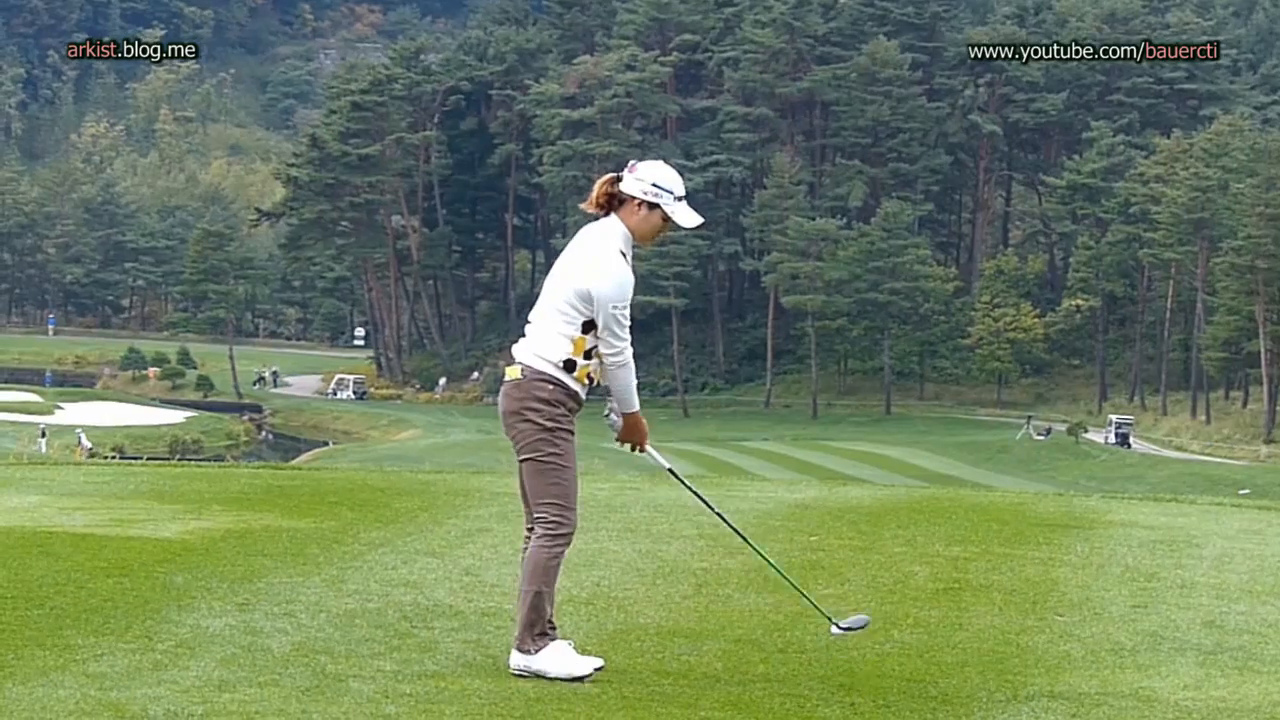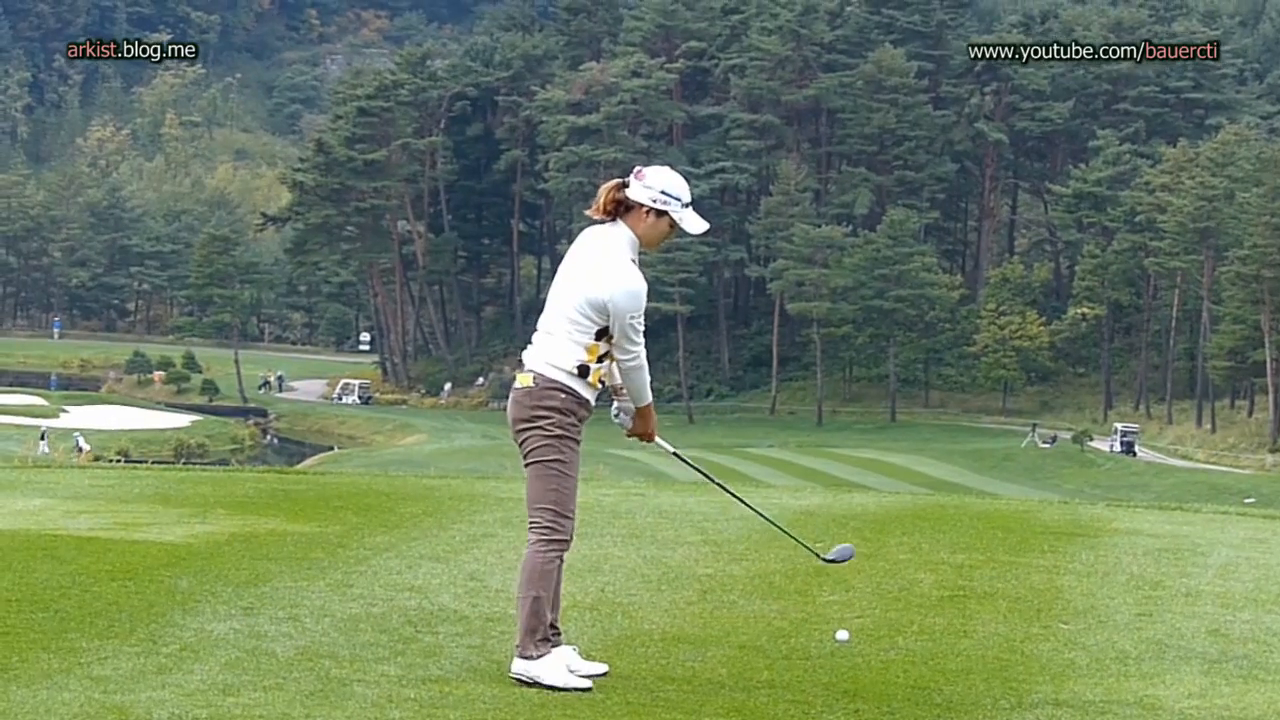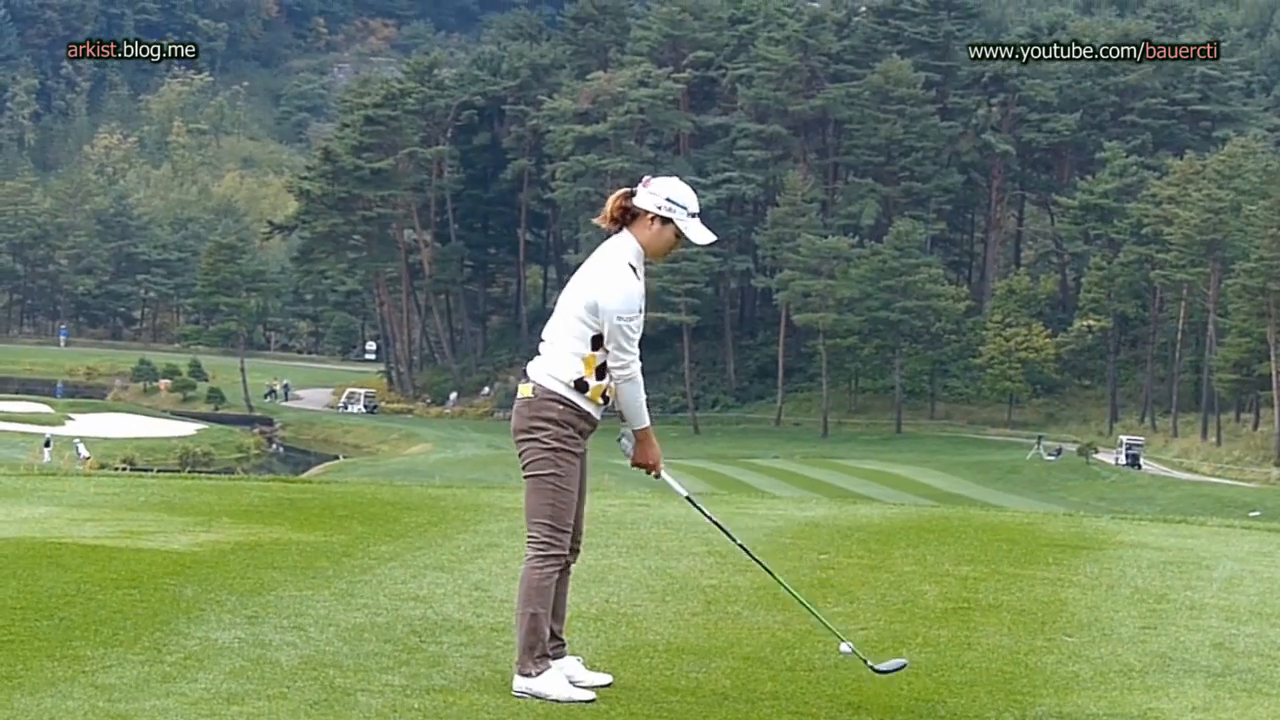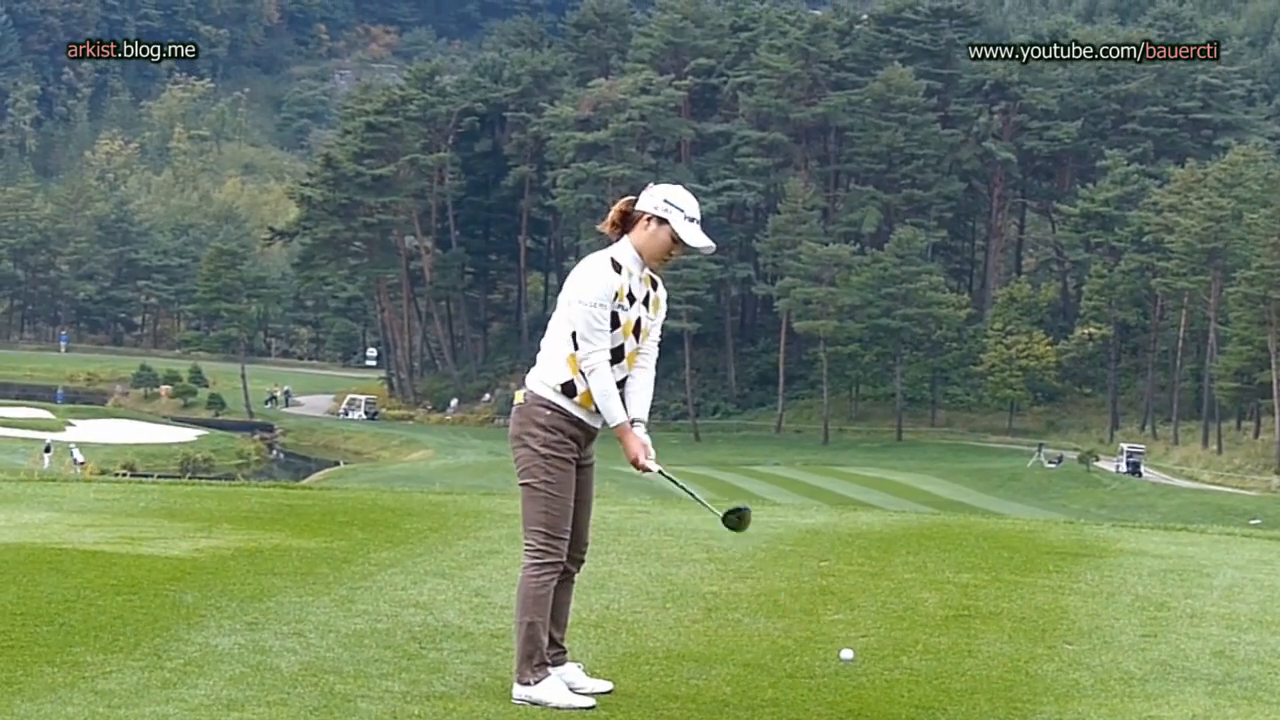
dt=0.3s
person 1, frame 1
left shoulder: (597, 237)
right shoulder: (613, 270)
right elbow: (615, 350)
left wrist: (622, 408)
right wrist: (632, 416)
left hip: (541, 392)
right hip: (541, 395)
left knee: (545, 525)
right knee: (556, 524)
left ankle: (544, 639)
right ankle: (529, 647)
person 1, frame 2
left shoulder: (594, 237)
right shoulder: (625, 281)
right elbow: (631, 353)
left wrist: (621, 390)
right wrist: (644, 409)
left hip: (547, 396)
right hip: (552, 403)
left knee: (553, 531)
right knee: (551, 530)
left ankle: (549, 645)
right ankle: (530, 653)
person 1, frame 3
left shoulder: (621, 262)
right shoulder: (620, 279)
left elbow: (621, 358)
right elbow: (624, 366)
left wrist: (637, 430)
right wrist: (645, 435)
left hip: (567, 417)
right hip: (552, 413)
left knee: (566, 545)
right knee: (548, 544)
left ankle: (553, 655)
right ankle: (531, 669)
person 1, frame 4
left shoulder: (654, 291)
right shoulder: (599, 273)
left elbow: (642, 364)
right elbow: (593, 363)
left wrist: (638, 426)
right wrist: (623, 433)
left hip: (578, 428)
right hip: (547, 419)
left knee: (571, 554)
right knee: (546, 552)
left ankle: (554, 663)
right ankle: (530, 677)
